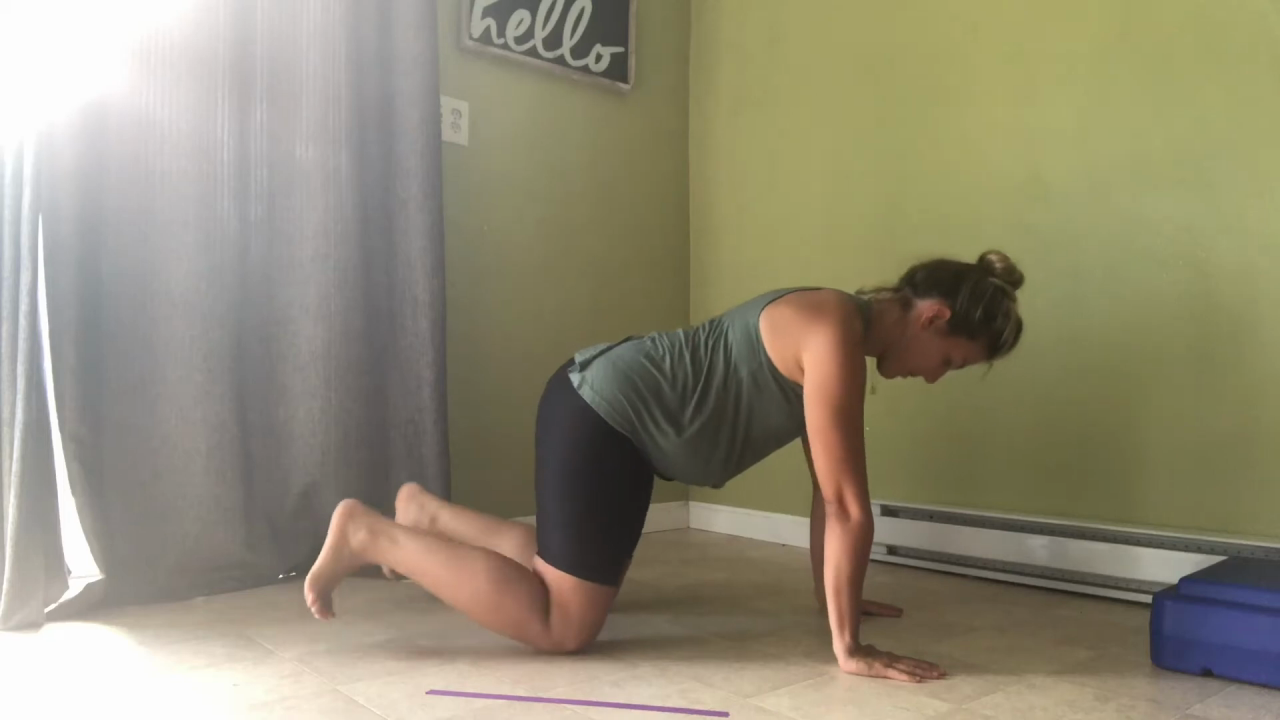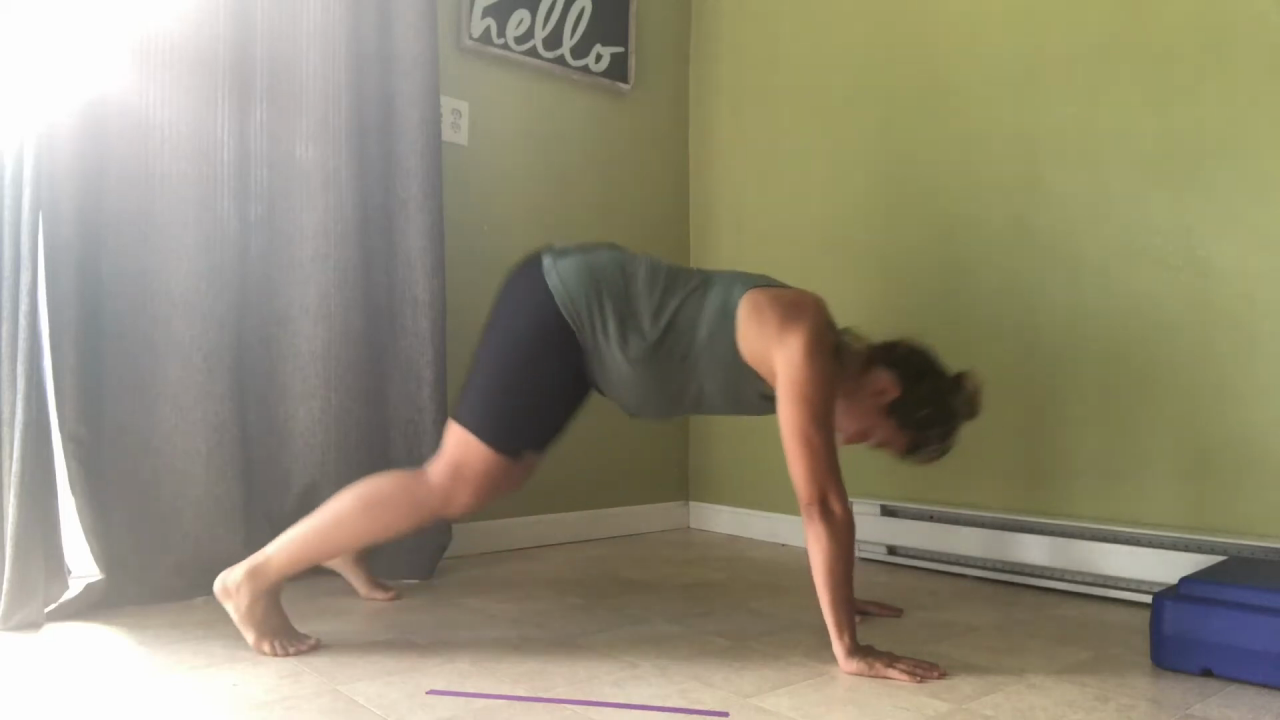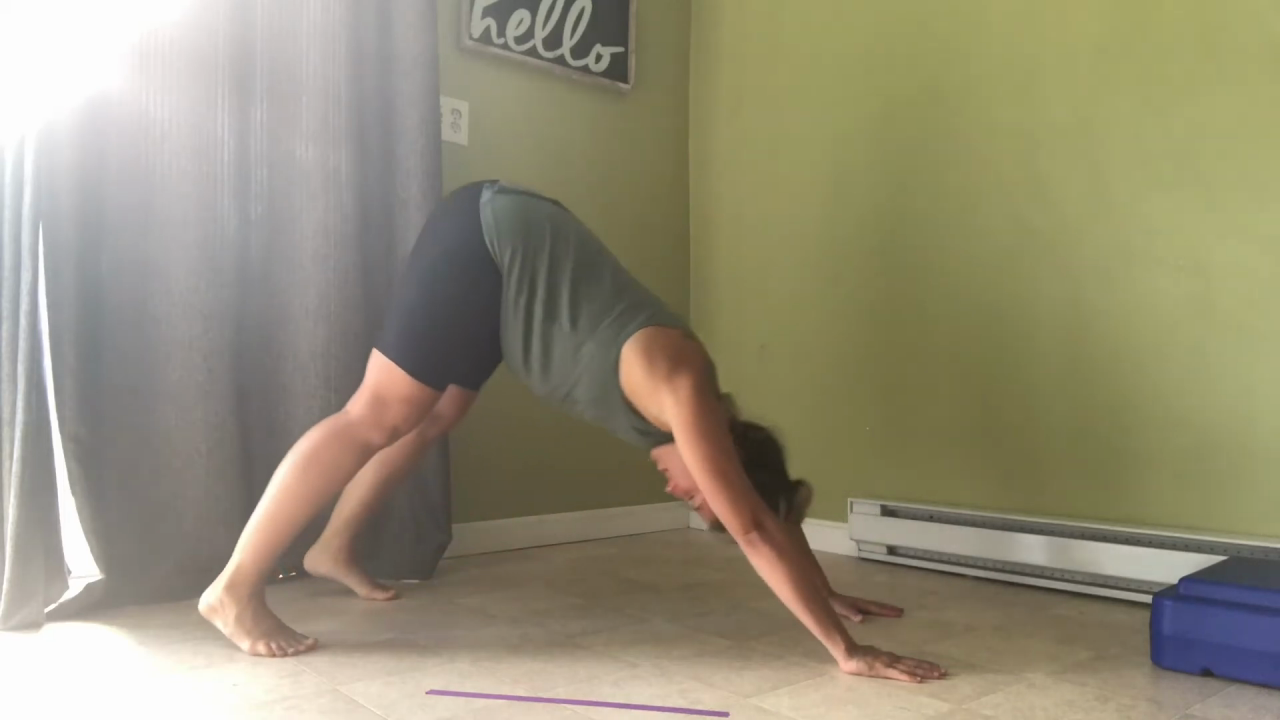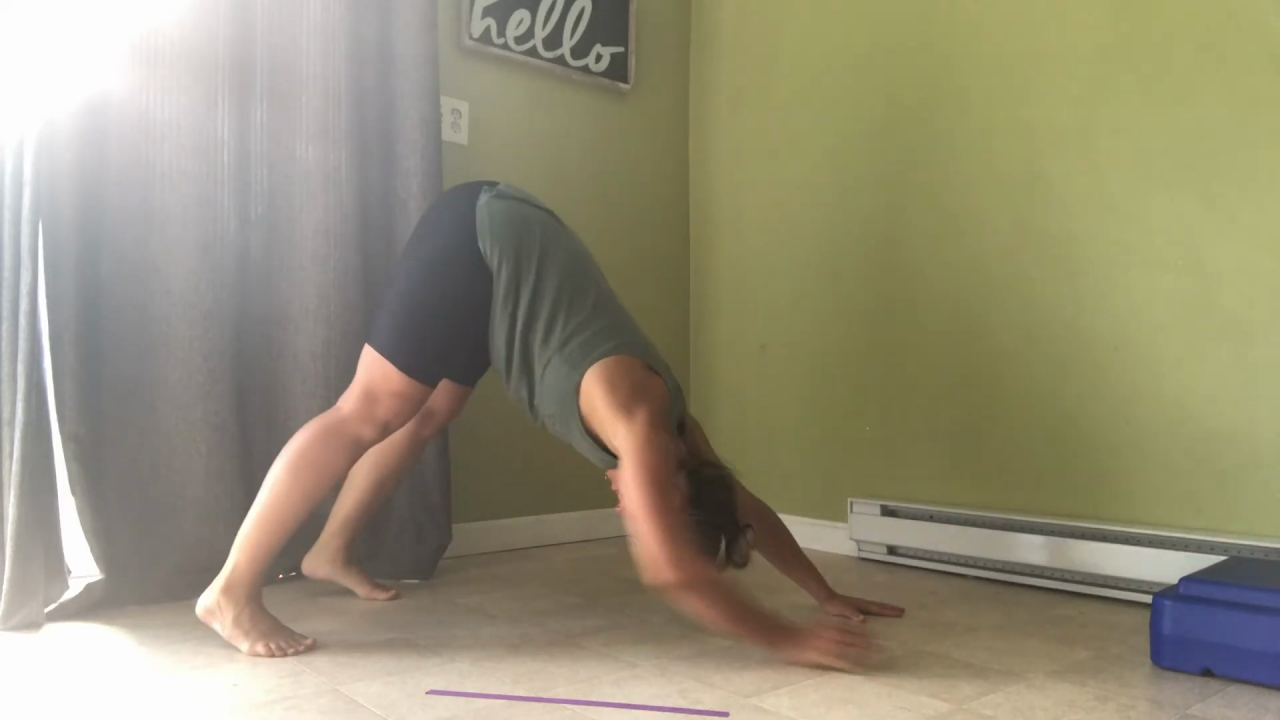
dt=0.7s
person 1, frame 1
left shoulder: (838, 333)
right shoulder: (835, 333)
left elbow: (826, 491)
right elbow: (845, 503)
left wrist: (840, 598)
right wrist: (847, 646)
left hip: (612, 414)
right hip: (600, 411)
left knee: (573, 574)
right knee: (562, 626)
left ankle: (430, 512)
right ankle: (369, 536)
person 1, frame 2
left shoulder: (811, 357)
right shoulder: (807, 342)
left elbow: (819, 502)
right elbow: (822, 505)
left wrist: (838, 597)
right wrist: (848, 648)
left hip: (579, 314)
right hip: (565, 304)
left knee: (494, 473)
right knee: (454, 483)
left ankle: (343, 542)
right ankle: (254, 578)
person 1, frame 3
left shoulder: (690, 402)
right shoulder: (677, 390)
left elbow: (767, 508)
right elbow: (753, 529)
left wrist: (829, 597)
right wrist: (844, 649)
left hip: (504, 251)
right hip: (486, 240)
left knee: (431, 416)
right knee: (377, 418)
left ankle: (333, 549)
right ankle: (235, 591)
person 1, frame 4
left shoulder: (670, 428)
right shoulder: (642, 422)
left elbow: (746, 506)
right elbow: (672, 569)
left wrist: (829, 597)
right wrist: (788, 637)
left hip: (495, 245)
right hip: (478, 240)
left knee: (429, 415)
right knee: (366, 415)
left ankle: (331, 552)
right ankle: (232, 592)
